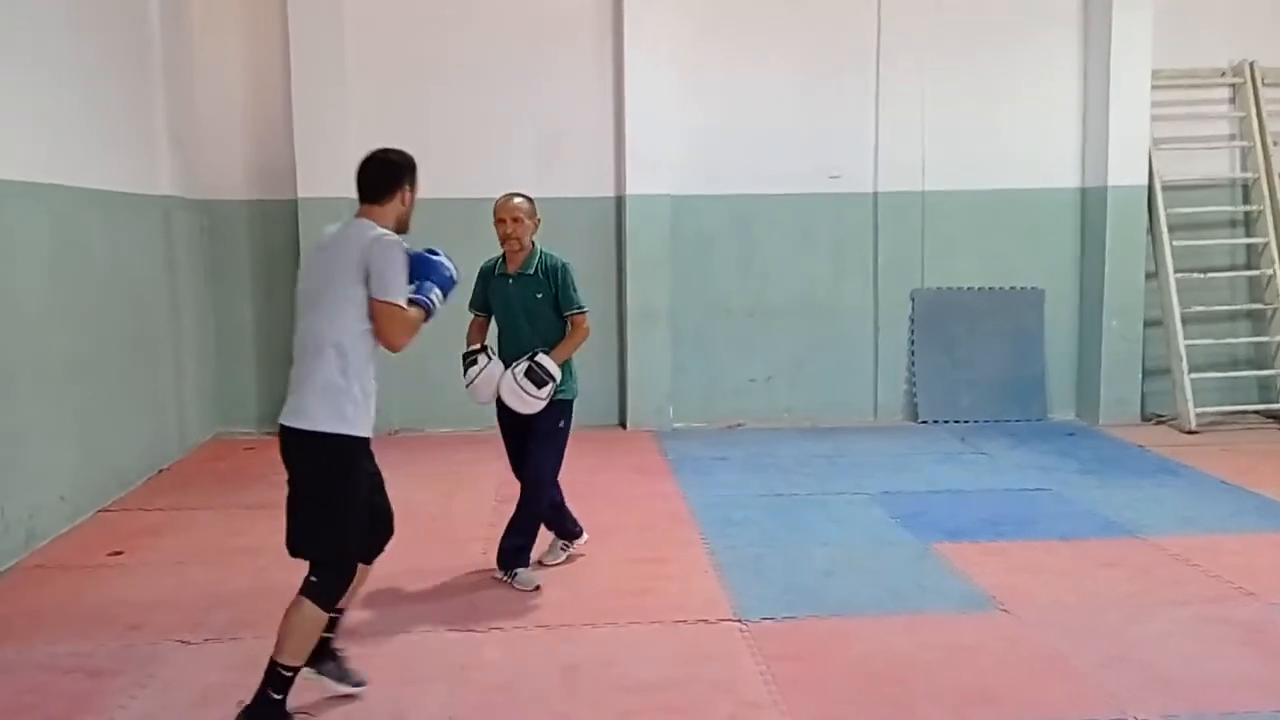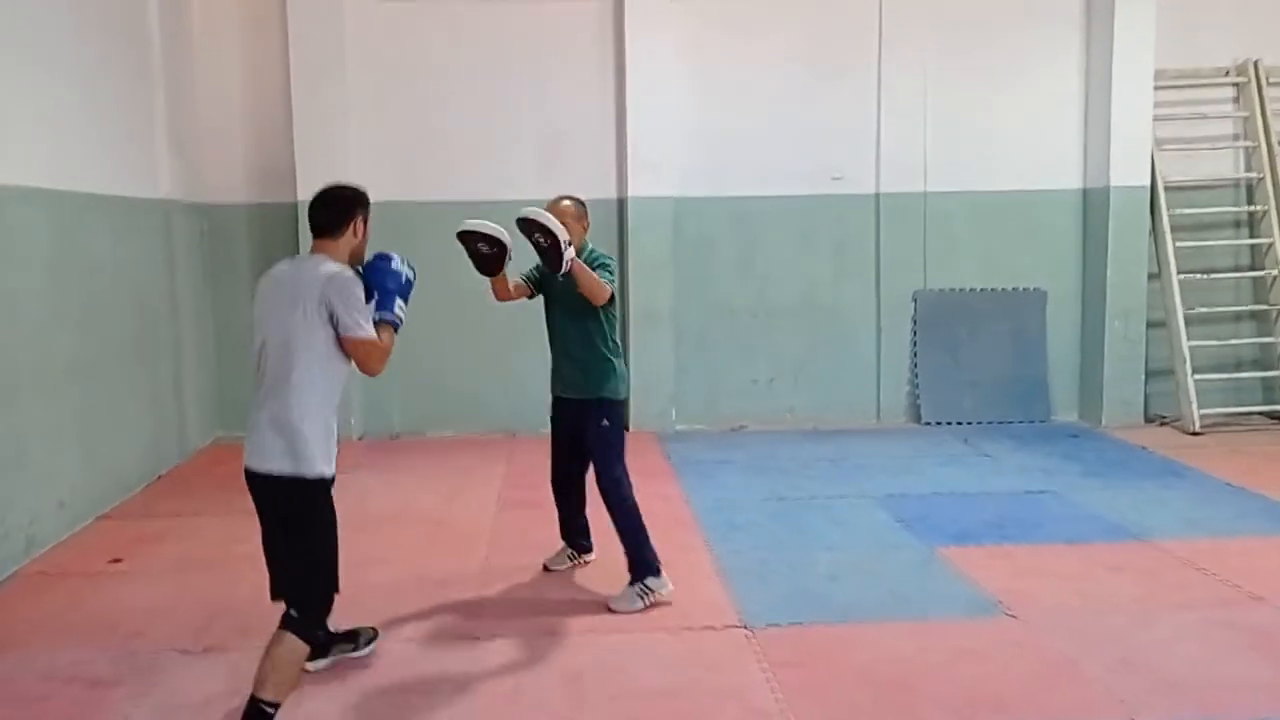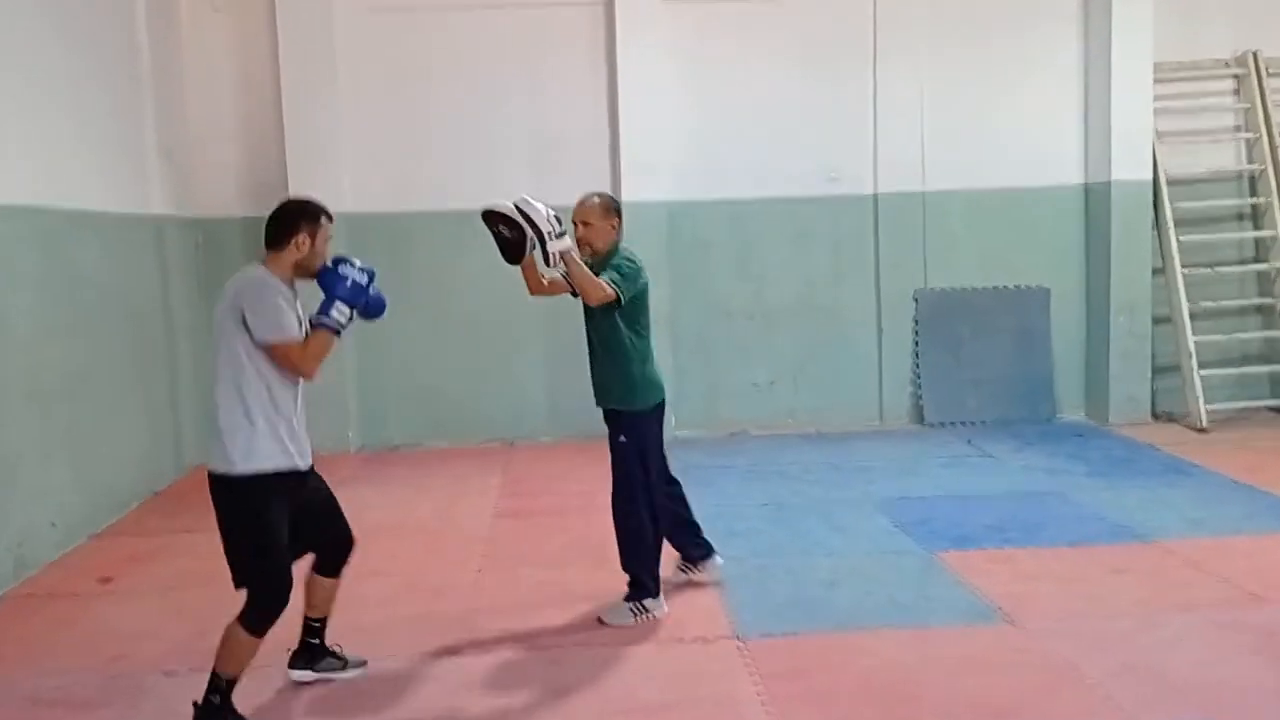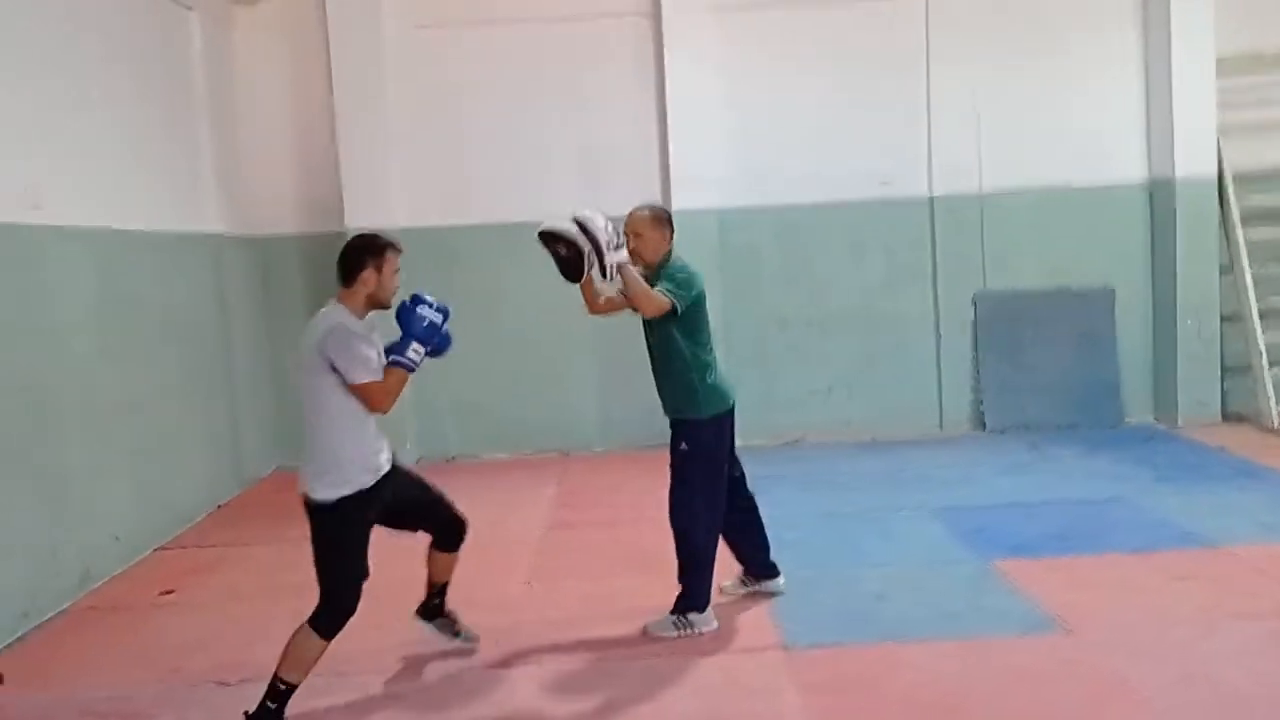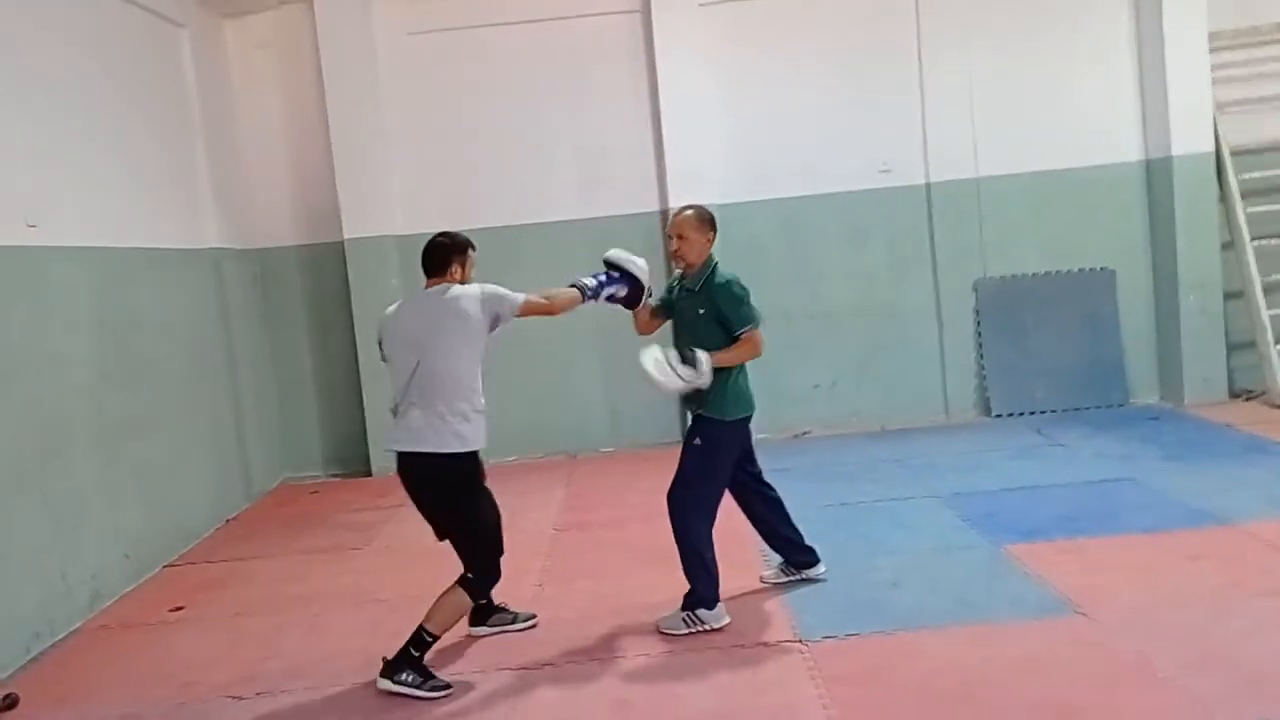
dt=0.5s
person 1, frame 1
left shoulder: (329, 243)
right shoulder: (383, 246)
right elbow: (394, 334)
right wrist: (430, 292)
left hip: (312, 422)
right hip: (332, 429)
left knee: (373, 527)
right knee: (331, 569)
left ankle: (322, 645)
person 1, frame 2
left shoulder: (278, 276)
right shoulder: (337, 280)
right elbow: (372, 360)
right wrist: (392, 297)
left hip: (267, 456)
right hip: (298, 464)
left knee: (315, 563)
right knee: (306, 600)
left ankle: (322, 641)
person 1, frame 3
left shoulder: (274, 289)
right shoulder: (258, 288)
left elbow: (296, 354)
right elbow: (303, 363)
left wrist: (337, 306)
right wrist: (340, 306)
left hip: (287, 461)
right hip: (250, 472)
left knee: (337, 542)
right knee: (270, 595)
left ankle: (310, 650)
person 1, frame 4
left shoulder: (360, 320)
right shoulder: (335, 330)
left elbow: (384, 367)
right elbow: (382, 398)
left wrist: (421, 331)
right wrist: (415, 344)
left hip: (378, 471)
right hip: (338, 491)
left knee: (450, 526)
right knee: (337, 608)
left ankle: (435, 608)
person 1, frame 5
left shoulder: (391, 319)
right shoulder: (477, 299)
right elbow: (550, 304)
right wrist: (596, 286)
left hip: (411, 455)
right hip: (451, 455)
left knee: (479, 532)
right knee: (482, 567)
left ankle: (484, 610)
right ankle: (405, 663)
person 2, frame 1
left shoulder: (555, 268)
right shoulder: (488, 273)
left elbow: (581, 327)
right elbow: (478, 321)
left wrist: (549, 364)
right wrist: (474, 352)
left hip: (552, 391)
left knee: (539, 476)
right knee: (528, 473)
left ankle: (513, 560)
right ankle: (569, 531)
person 2, frame 2
left shoulder: (599, 262)
right shoulder: (547, 270)
left elbow: (600, 295)
right elbow: (507, 293)
left wrist: (566, 253)
right wrist: (495, 265)
left hip: (603, 391)
right hip: (566, 391)
left knee: (611, 481)
right knee: (565, 475)
left ankle: (649, 577)
right ankle: (577, 545)
person 2, frame 3
left shoulder: (627, 266)
right shoulder: (592, 265)
left elbow: (596, 296)
right elbow: (540, 287)
left wrist: (564, 249)
right wrist: (525, 252)
left hip: (636, 399)
right hip: (624, 398)
left knee: (632, 494)
right knee: (655, 484)
left ankle: (646, 596)
right ankle: (699, 555)
person 2, frame 4
left shoulder: (680, 275)
right shoulder: (650, 278)
left elbow: (648, 309)
right elbow: (598, 306)
left wrist: (619, 264)
right wrist: (582, 270)
left hip: (701, 409)
right hip: (707, 405)
left knee: (691, 506)
right knee: (729, 490)
left ankle: (694, 610)
right ankle: (761, 571)
person 2, frame 5
left shoulder: (725, 285)
right shoulder: (679, 286)
left elbow: (753, 345)
right elbow: (645, 326)
left wrist: (705, 363)
left hip: (723, 411)
right hip: (715, 410)
left knee: (688, 500)
right knee: (750, 485)
left ankle: (704, 605)
right ankle: (802, 559)
